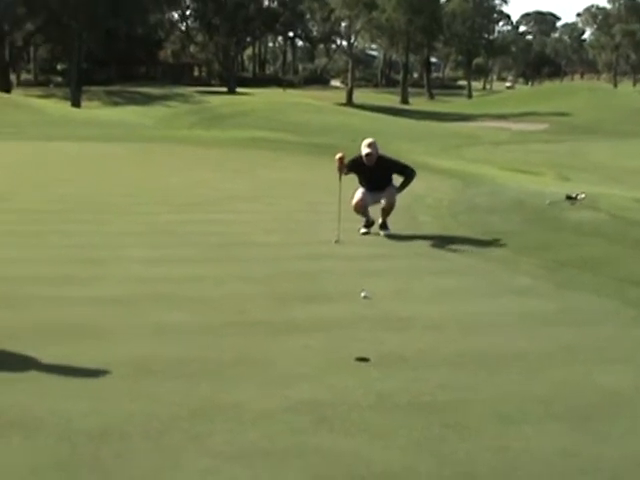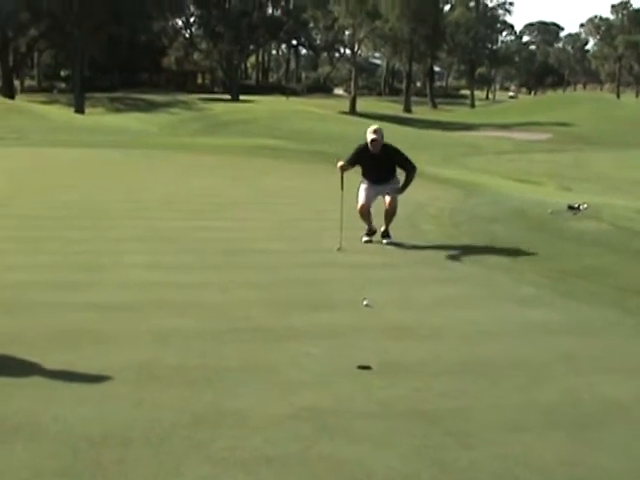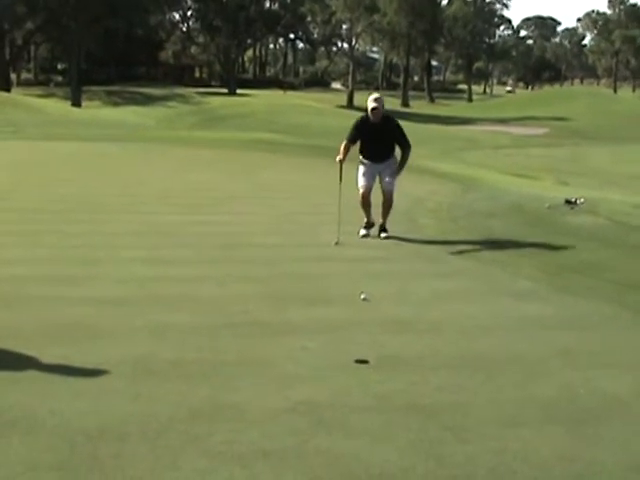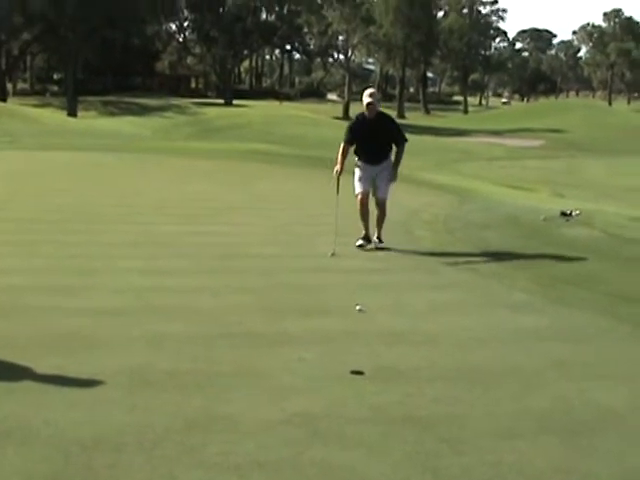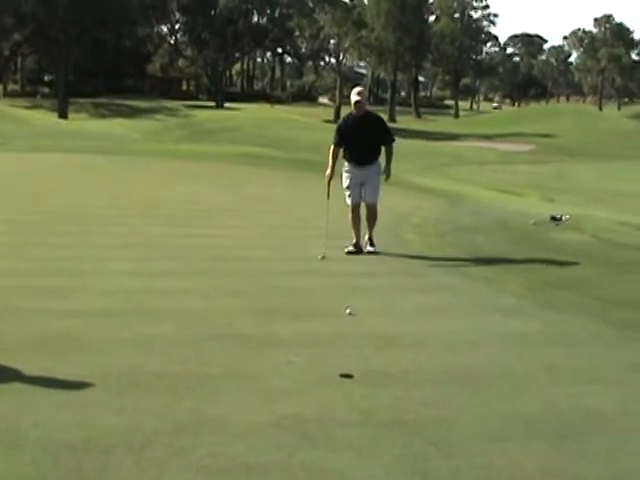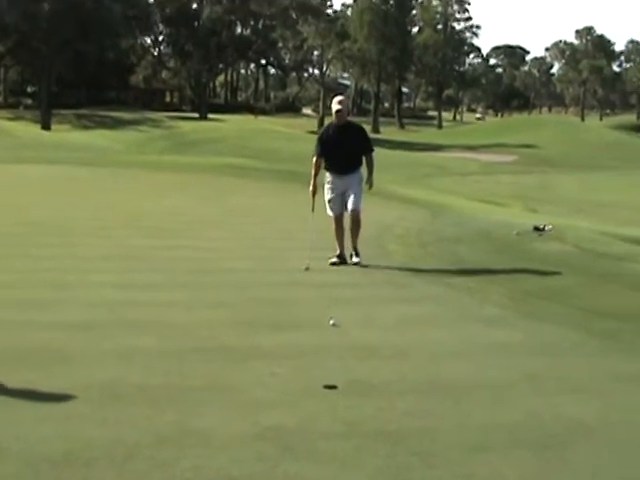
dt=0.2s
person 1, frame 1
left shoulder: (387, 162)
right shoulder: (357, 161)
left elbow: (411, 173)
right elbow: (342, 171)
left wrist: (399, 189)
right wrist: (340, 162)
left hip: (384, 190)
right hip: (367, 191)
left knee: (390, 200)
right knee: (357, 204)
left ankle: (383, 221)
right ankle: (368, 220)
person 1, frame 2
left shoulder: (392, 151)
right shoulder: (361, 150)
left elbow: (412, 169)
right elbow: (347, 165)
left wrist: (402, 188)
right wrist: (342, 166)
left hip: (389, 183)
right hip: (369, 183)
left knee: (391, 203)
right knee: (362, 207)
left ankle: (385, 230)
right ankle: (370, 228)
person 1, frame 3
left shoulder: (392, 124)
right shoulder: (361, 122)
left elbow: (406, 147)
right elbow: (349, 142)
left wrist: (399, 169)
right wrist: (342, 156)
left hip: (388, 162)
right hip: (367, 162)
left knee: (388, 193)
right knee: (364, 193)
left ankle: (383, 225)
right ankle: (368, 221)
person 1, frame 4
left shoulder: (388, 121)
right shoulder: (357, 122)
left elbow: (401, 144)
right elbow: (346, 145)
left wrist: (395, 167)
right wrist: (340, 165)
left hip: (383, 165)
right hip: (363, 165)
left knee: (381, 202)
right knee: (362, 199)
left ankle: (378, 236)
right ankle: (366, 235)
person 1, frame 5
left shoulder: (377, 121)
right shoulder: (345, 122)
left elbow: (388, 144)
right elbow: (336, 147)
left wrist: (388, 166)
right wrist: (331, 168)
left hip: (372, 167)
right hip: (351, 168)
left knee: (371, 206)
right knee: (354, 207)
left ankle: (369, 238)
right ankle: (357, 243)
person 1, frame 6
left shoulder: (358, 130)
right shoulder: (326, 132)
left elbow: (368, 154)
right elbow: (318, 158)
left wrist: (370, 175)
right wrist: (313, 181)
left hip: (353, 177)
right hip: (333, 178)
left knee: (354, 213)
right knee: (337, 217)
left ankle: (355, 249)
right ankle: (341, 254)
